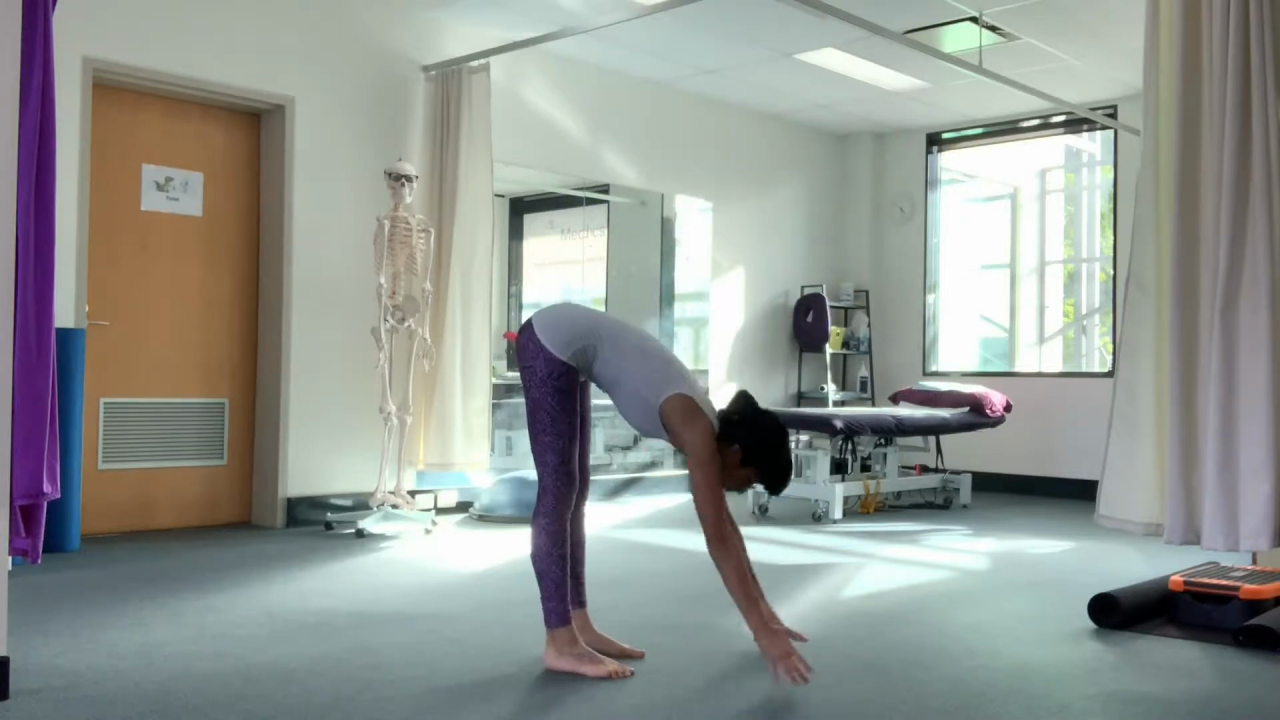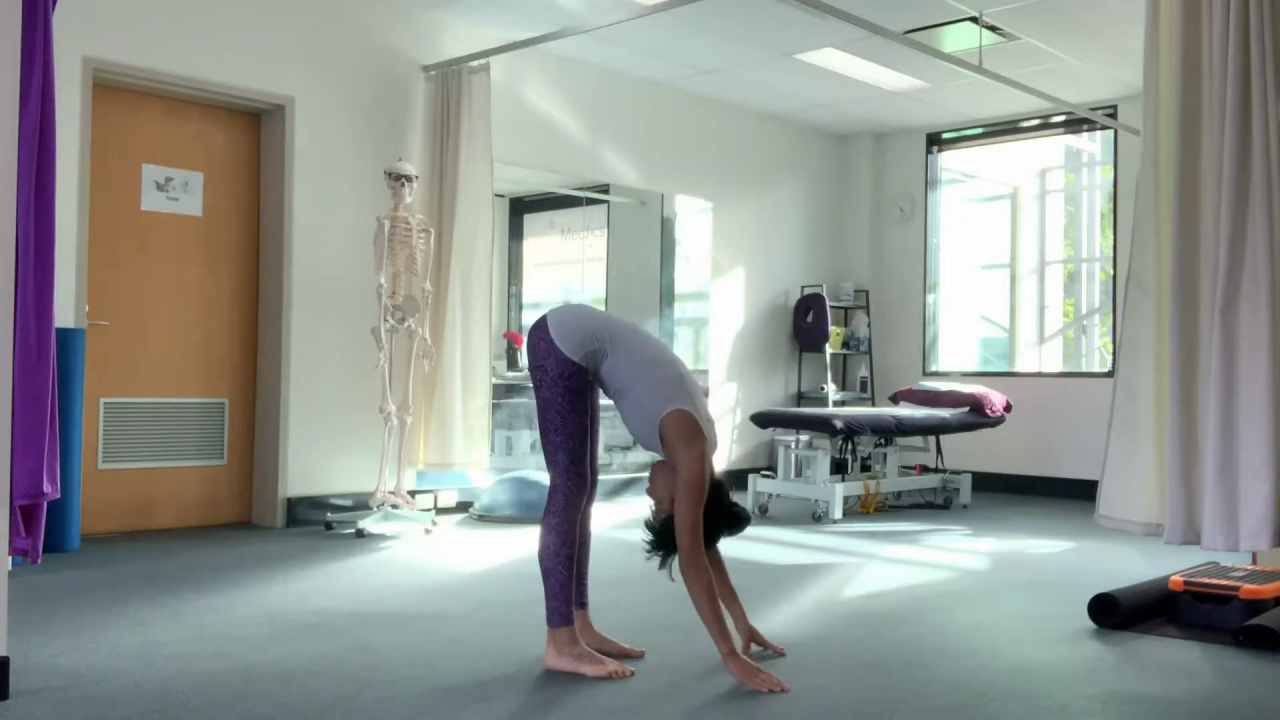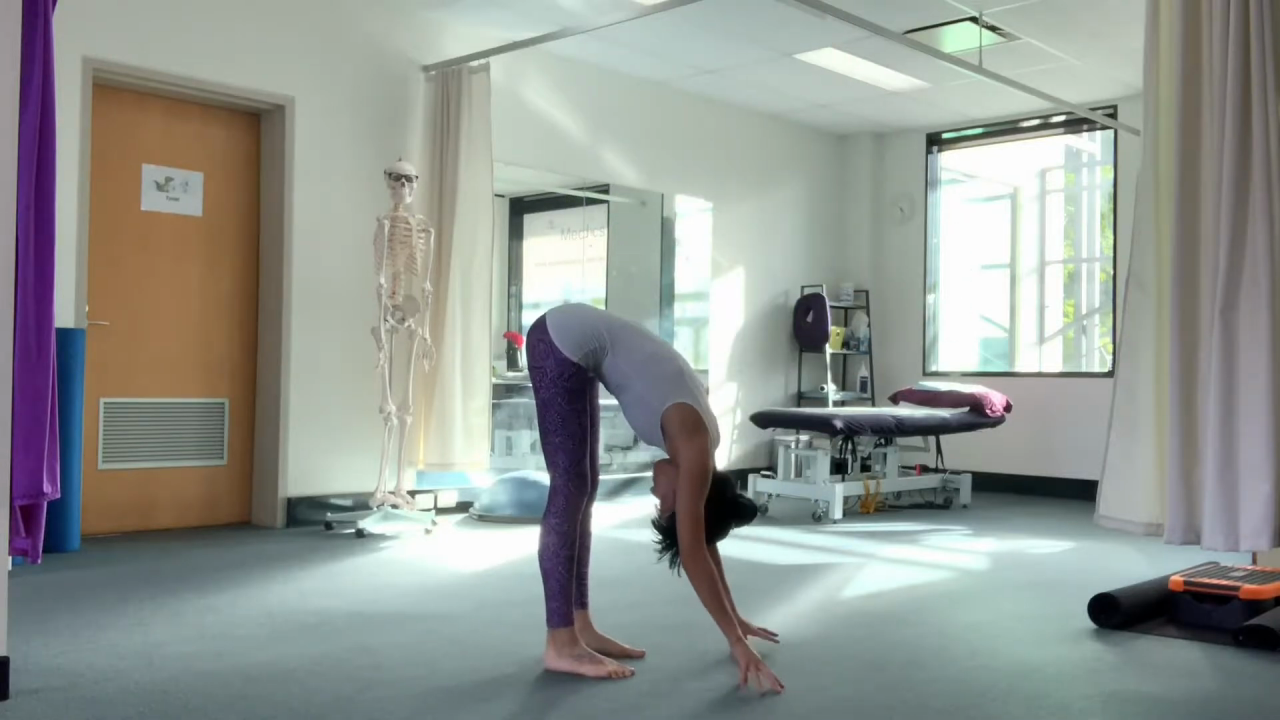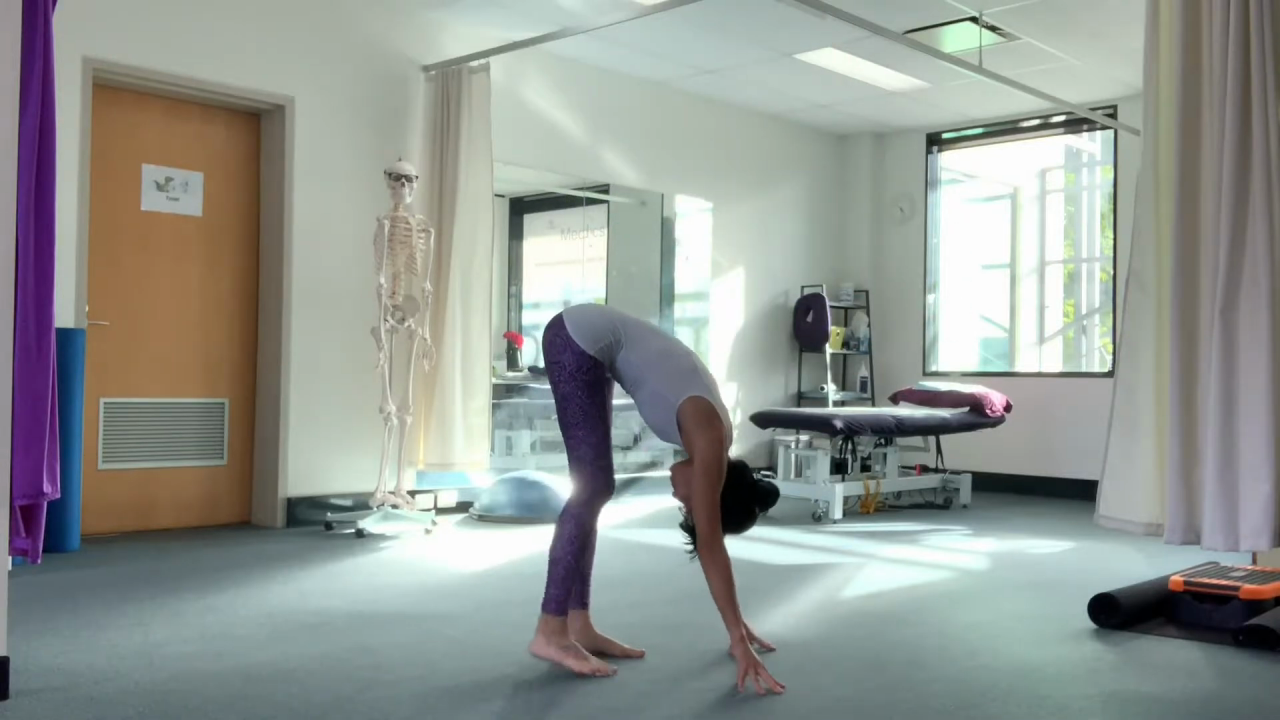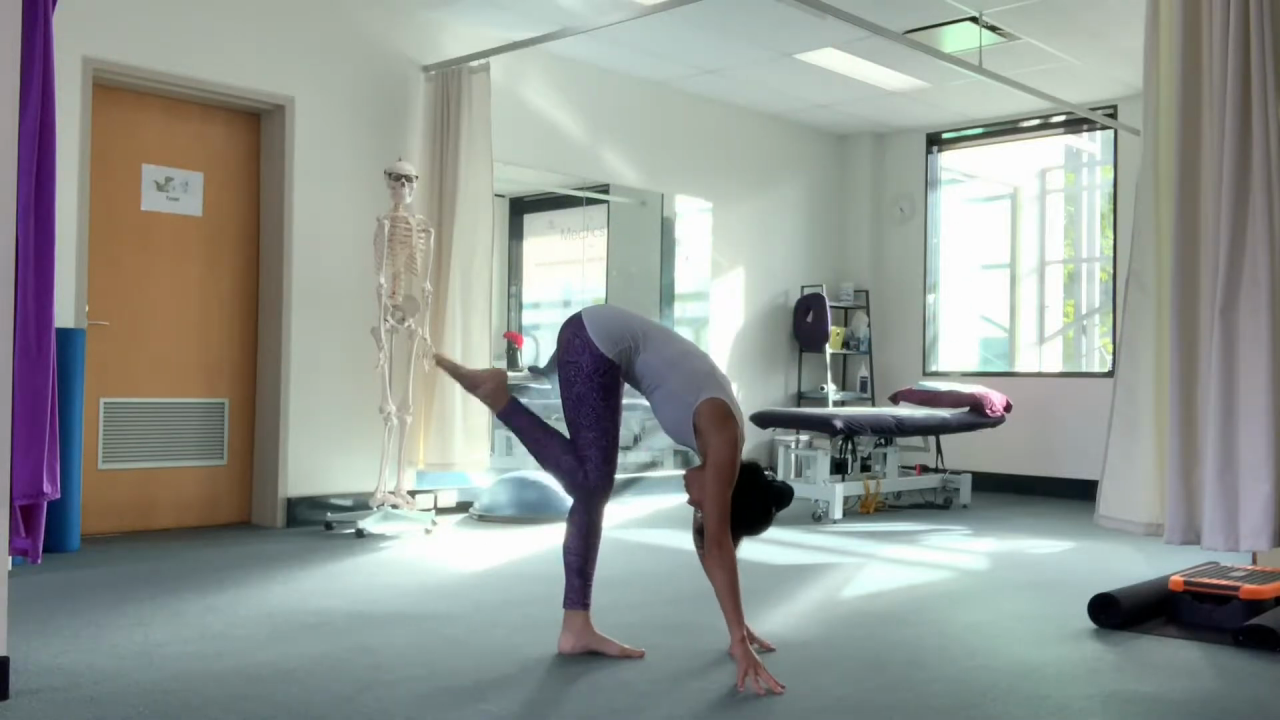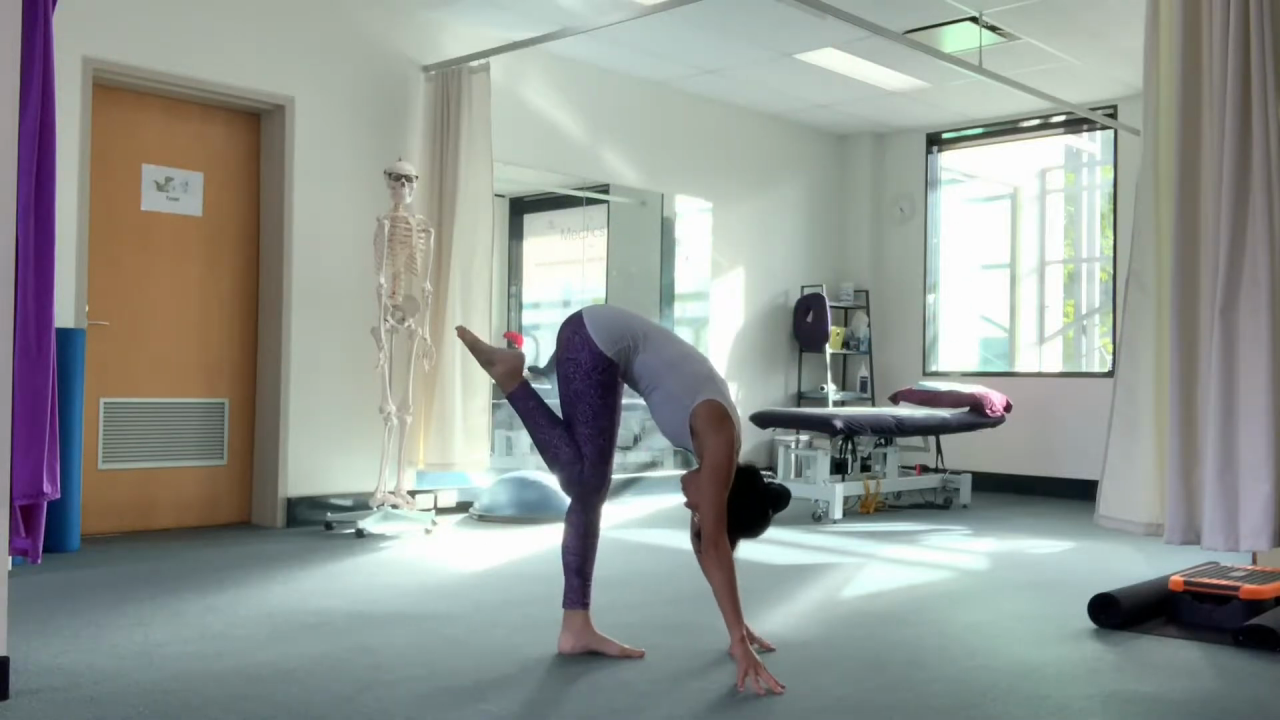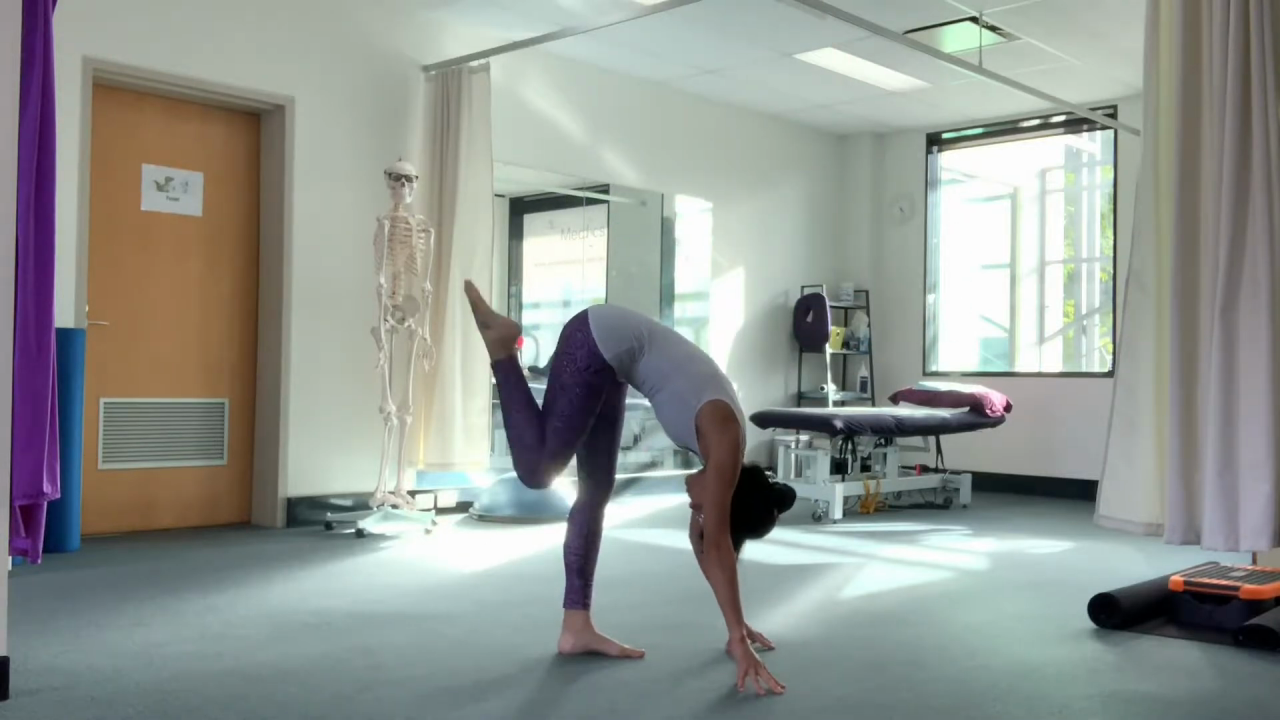
dt=0.4s
person 1, frame 1
left shoulder: (701, 425)
right shoulder: (699, 434)
left elbow: (723, 526)
right elbow: (719, 540)
left wrist: (761, 608)
right wrist: (763, 633)
left hip: (563, 346)
right hip: (555, 344)
left knee: (573, 492)
right knee: (561, 492)
left ankle: (579, 628)
right ankle: (560, 645)
person 1, frame 2
left shoulder: (693, 445)
right shoulder: (692, 452)
left elbow: (703, 548)
right elbow: (692, 561)
left wrist: (743, 623)
right wrist: (731, 656)
left hip: (576, 344)
right hip: (565, 341)
left knee: (581, 491)
right knee: (571, 492)
left ankle: (579, 627)
right ankle: (561, 645)
person 1, frame 3
left shoulder: (695, 439)
right shoulder: (693, 443)
left elbow: (701, 542)
right elbow: (693, 552)
left wrist: (736, 621)
right wrist: (737, 642)
left hip: (576, 344)
right hip: (565, 341)
left knee: (582, 491)
right knee: (570, 494)
left ankle: (579, 628)
right ankle: (561, 645)
person 1, frame 4
left shoulder: (709, 435)
right shoulder: (710, 437)
left elbow: (709, 539)
right elbow: (709, 544)
left wrist: (737, 626)
right wrist: (739, 640)
left hip: (588, 343)
right hip: (580, 338)
left knee: (590, 489)
right knee: (594, 487)
left ankle: (577, 626)
right ankle: (552, 633)
person 1, frame 5
left shoulder: (721, 436)
right shoulder: (725, 437)
left elbow: (711, 540)
right elbow: (716, 543)
left wrist: (738, 628)
right wrist: (740, 639)
left hip: (604, 342)
right hip: (596, 337)
left knee: (593, 489)
right knee: (591, 483)
left ankle: (577, 629)
right ankle: (496, 393)
person 1, frame 6
left shoulder: (716, 438)
right shoulder: (719, 437)
left elbow: (706, 541)
right elbow: (714, 543)
left wrist: (739, 628)
right wrist: (739, 639)
left hip: (604, 345)
right hip: (596, 337)
left knee: (590, 490)
right knee: (585, 483)
left ankle: (577, 628)
right ankle: (511, 377)
person 1, frame 7
left shoulder: (720, 439)
right shoulder: (725, 438)
left elbow: (708, 540)
right elbow: (716, 542)
left wrist: (737, 631)
right wrist: (739, 639)
left hip: (610, 347)
right hip: (599, 337)
left knee: (595, 491)
right knee: (536, 467)
left ankle: (577, 628)
